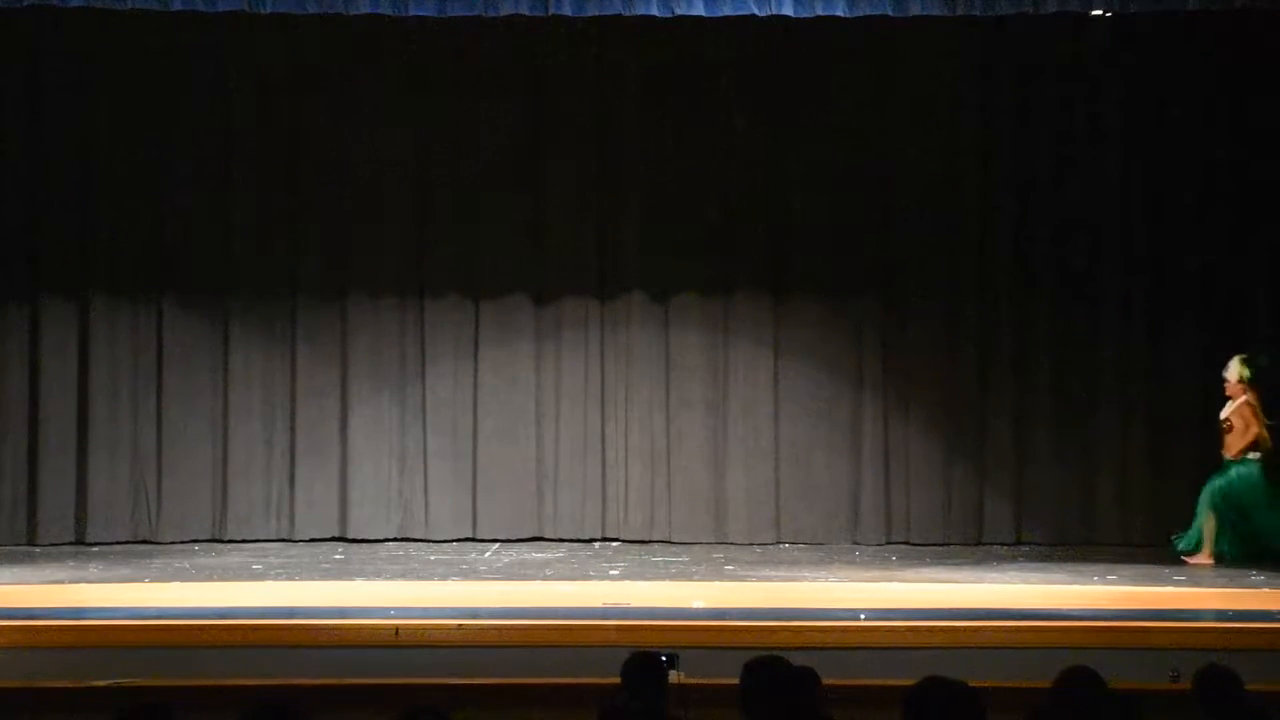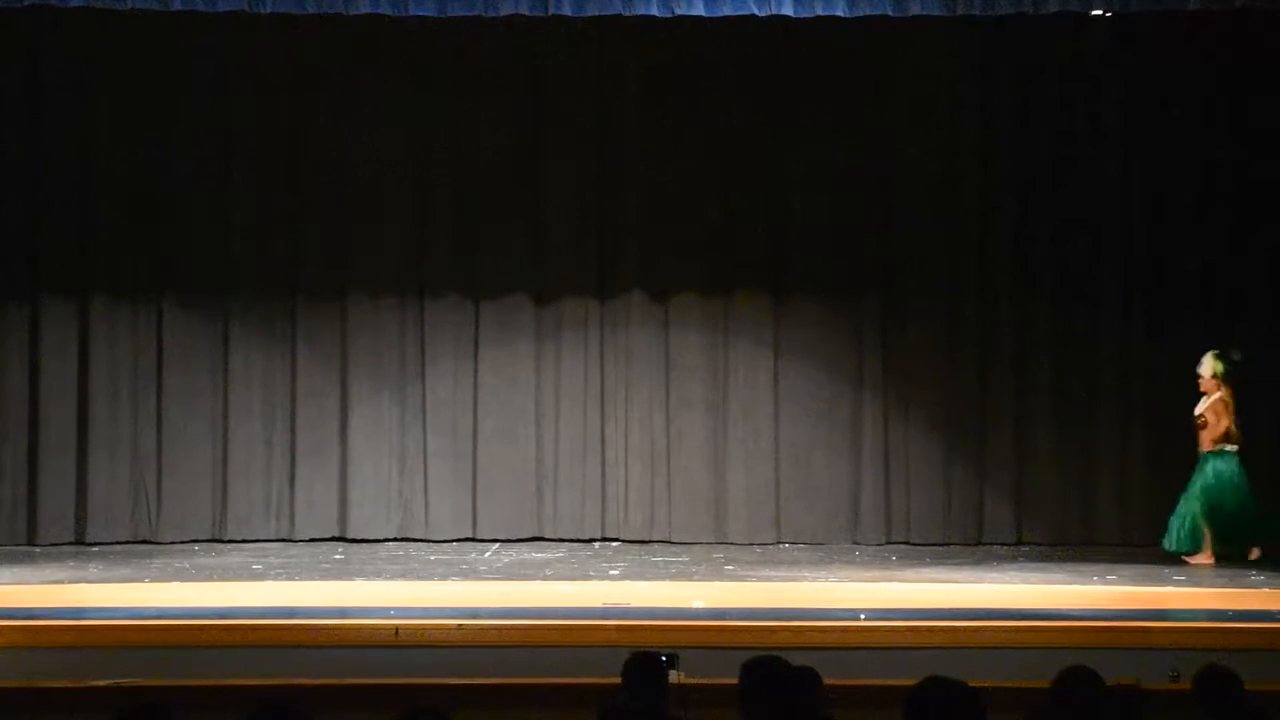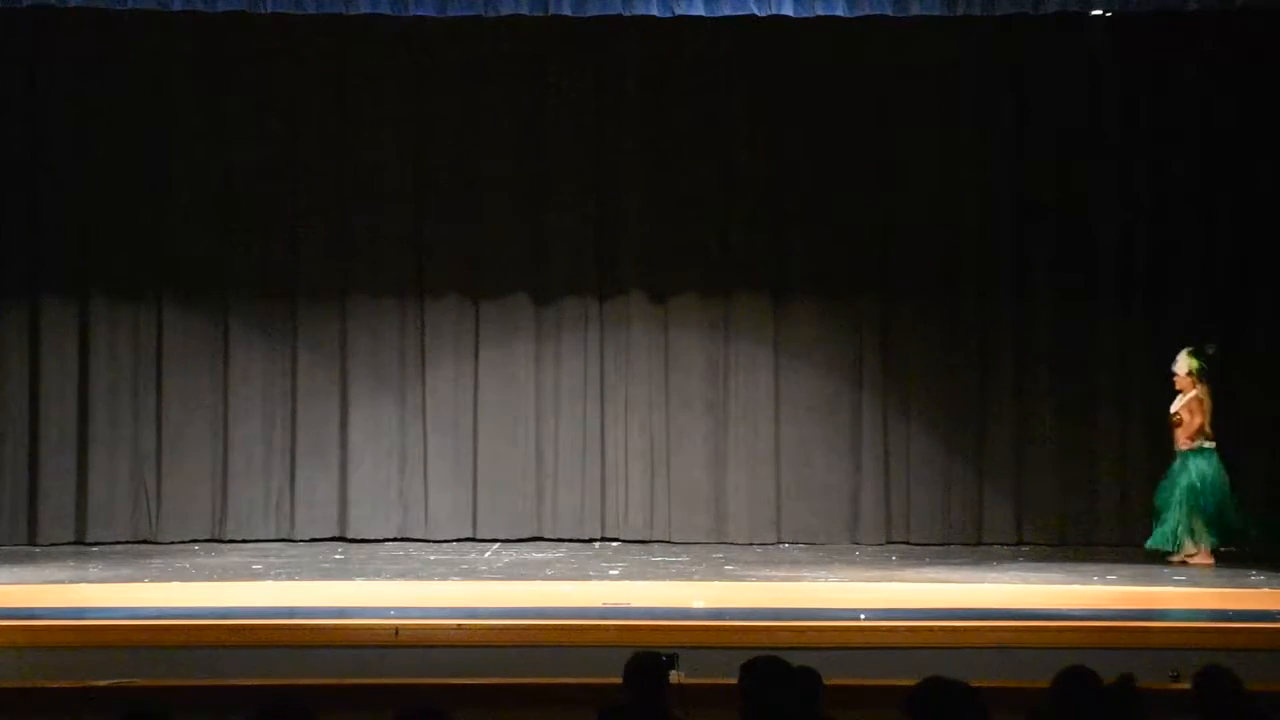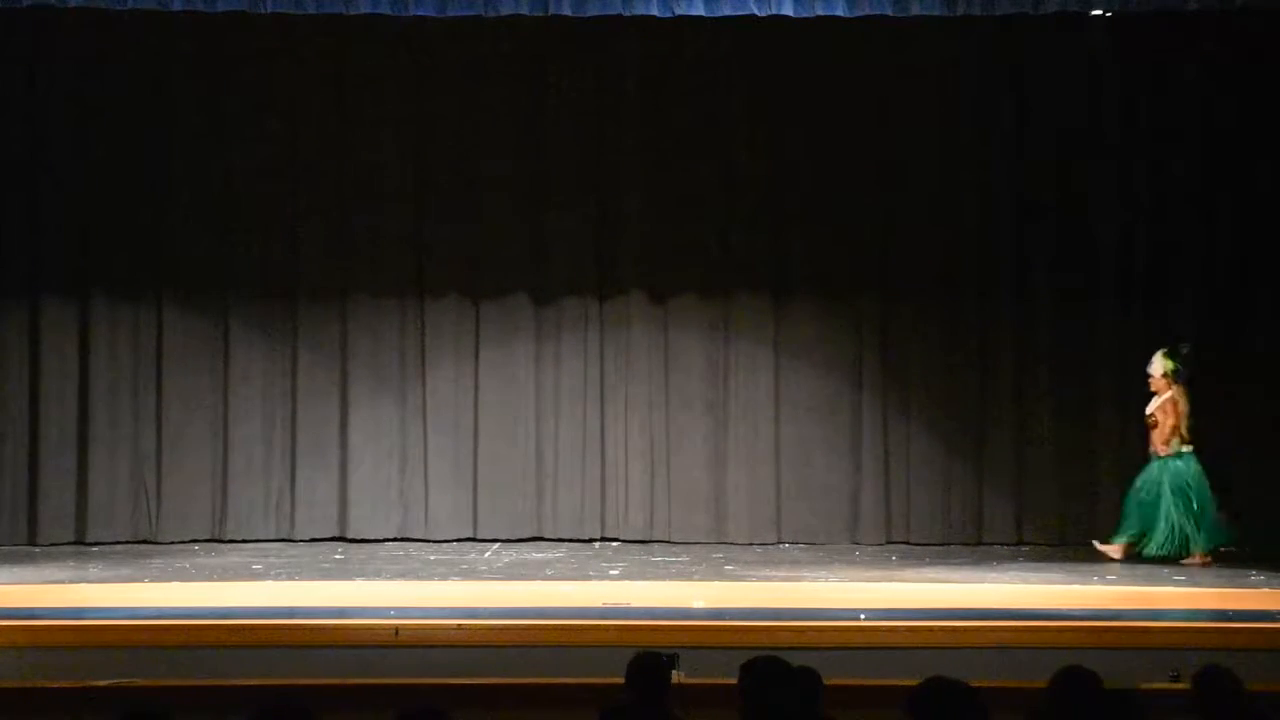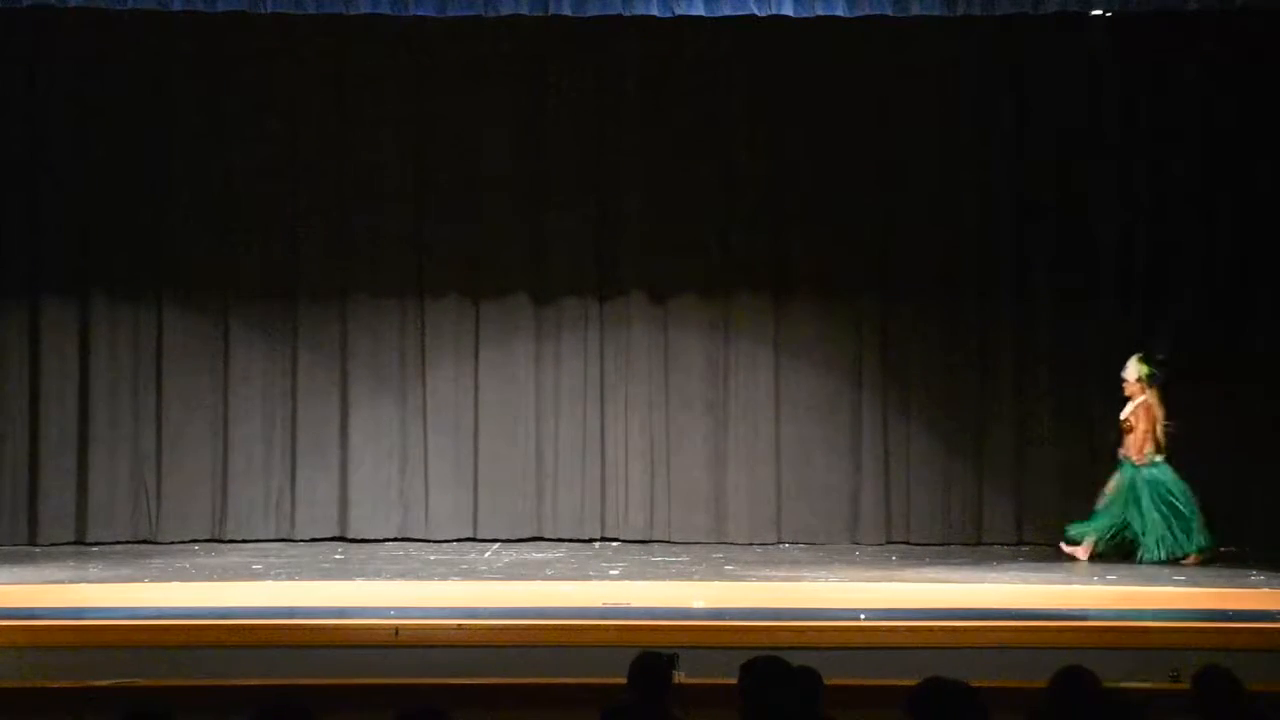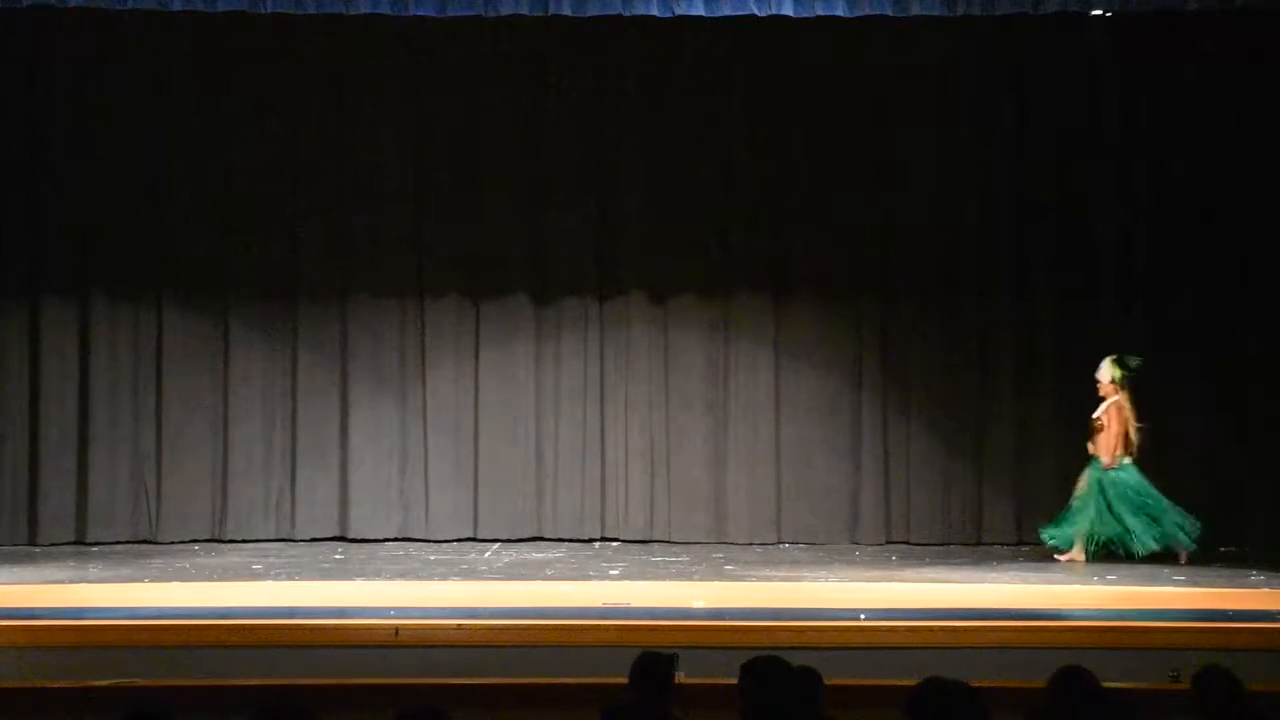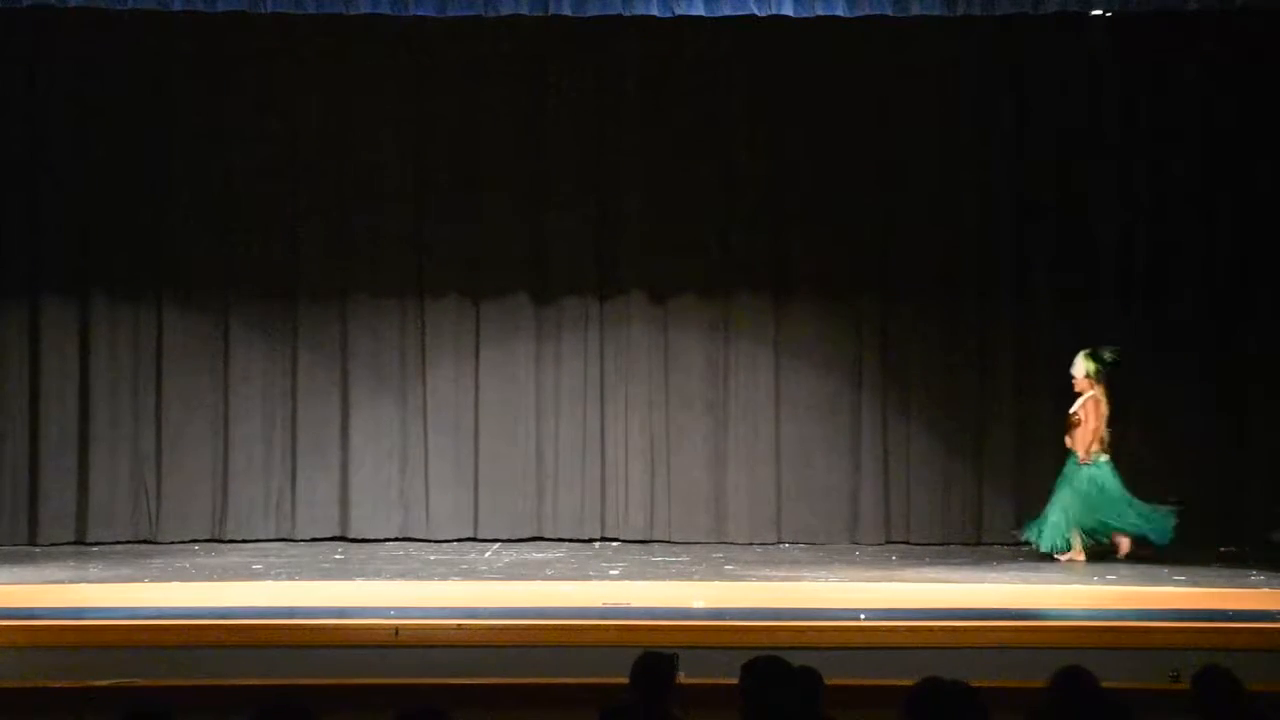
dt=0.1s
person 1, frame 1
left shoulder: (1245, 406)
right shoulder: (1234, 405)
left elbow: (1255, 429)
left wrist: (1237, 451)
left hip: (1241, 466)
right hip: (1235, 465)
left knee: (1212, 502)
right knee: (1248, 513)
left ankle: (1207, 553)
person 1, frame 2
left shoulder: (1219, 401)
right shoulder: (1208, 401)
left elbow: (1224, 422)
left wrist: (1210, 442)
left hip: (1219, 460)
right hip: (1212, 459)
left knee: (1200, 503)
right knee: (1215, 509)
left ankle: (1206, 552)
right ankle: (1251, 545)
person 1, frame 3
left shoulder: (1194, 399)
right shoulder: (1184, 398)
left elbow: (1199, 420)
left wrist: (1185, 439)
left hip: (1197, 458)
right hip: (1187, 458)
left knee: (1190, 505)
right knee: (1182, 504)
left ankle: (1205, 553)
right ankle: (1189, 547)
person 1, frame 4
left shoulder: (1170, 400)
right shoulder: (1160, 399)
left elbow: (1171, 421)
left wrist: (1162, 444)
right wrist: (1158, 445)
left hip: (1174, 461)
right hip: (1163, 460)
left knee: (1179, 508)
right knee: (1142, 501)
left ankle: (1200, 552)
right ankle: (1120, 546)
person 1, frame 5
left shoulder: (1143, 406)
right shoulder: (1134, 405)
left elbow: (1144, 428)
left wrist: (1137, 454)
right wrist: (1126, 449)
left hip: (1147, 467)
right hip: (1131, 466)
left knee: (1162, 511)
right knee: (1111, 504)
left ankle: (1194, 551)
right ankle: (1086, 548)
person 1, frame 6
left shoulder: (1115, 406)
right shoulder: (1108, 406)
left elbow: (1117, 429)
left wrist: (1109, 457)
right wrist: (1094, 445)
left hip: (1113, 468)
right hip: (1100, 465)
left knee: (1131, 511)
right knee: (1086, 504)
left ankle: (1178, 544)
right ankle: (1077, 551)
person 1, frame 7
left shoulder: (1091, 400)
right shoulder: (1085, 400)
left elbow: (1092, 425)
left wrist: (1084, 452)
right wrist: (1070, 438)
left hip: (1091, 463)
right hip: (1079, 461)
right knee: (1070, 505)
left ankle: (1122, 535)
right ankle: (1077, 549)
